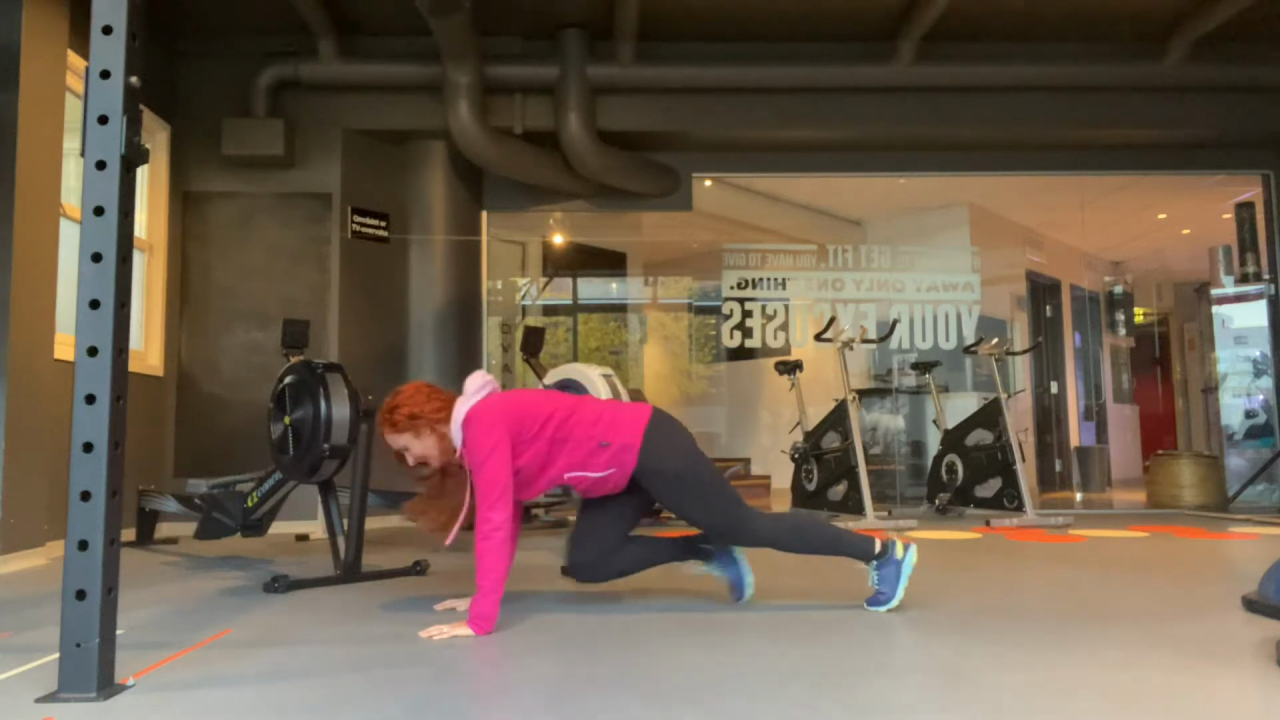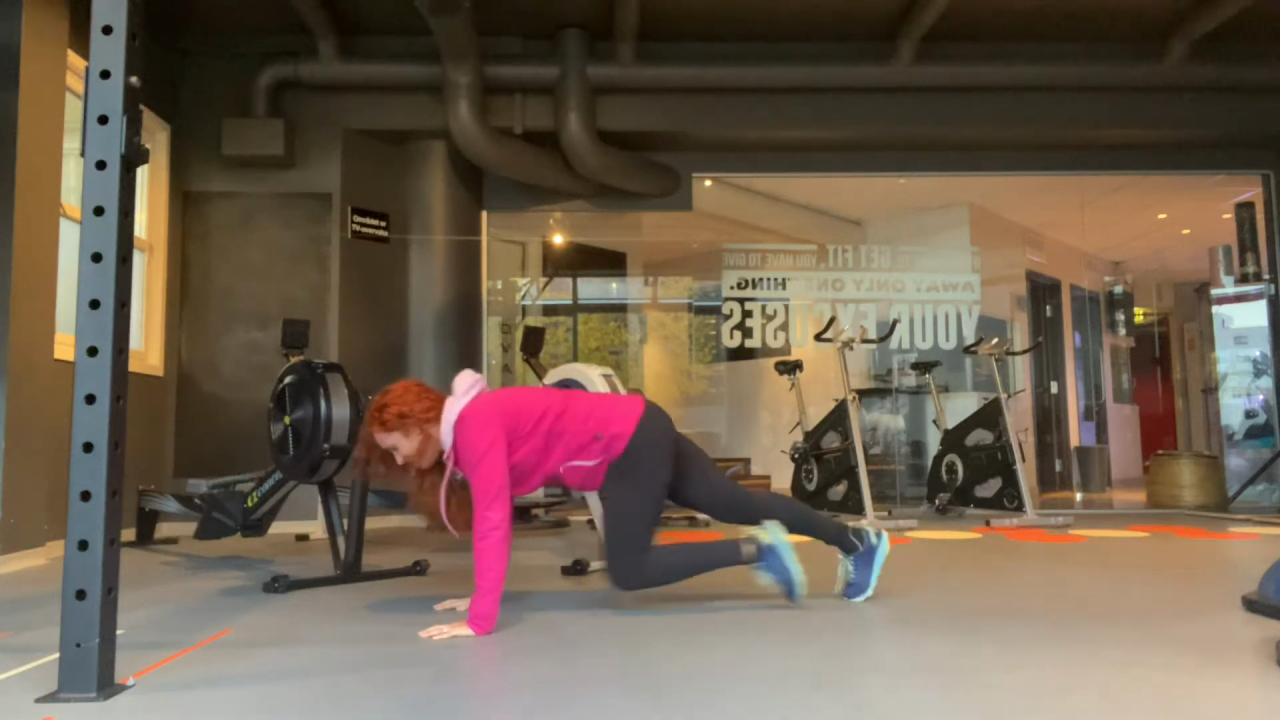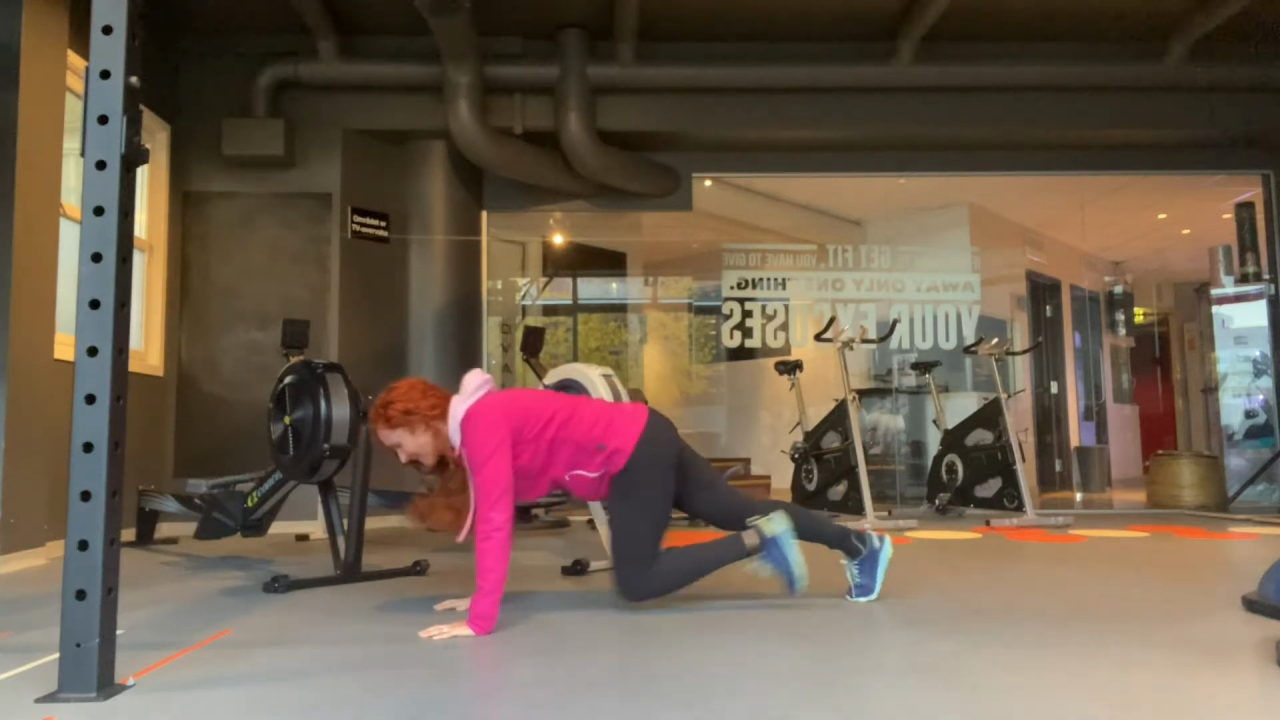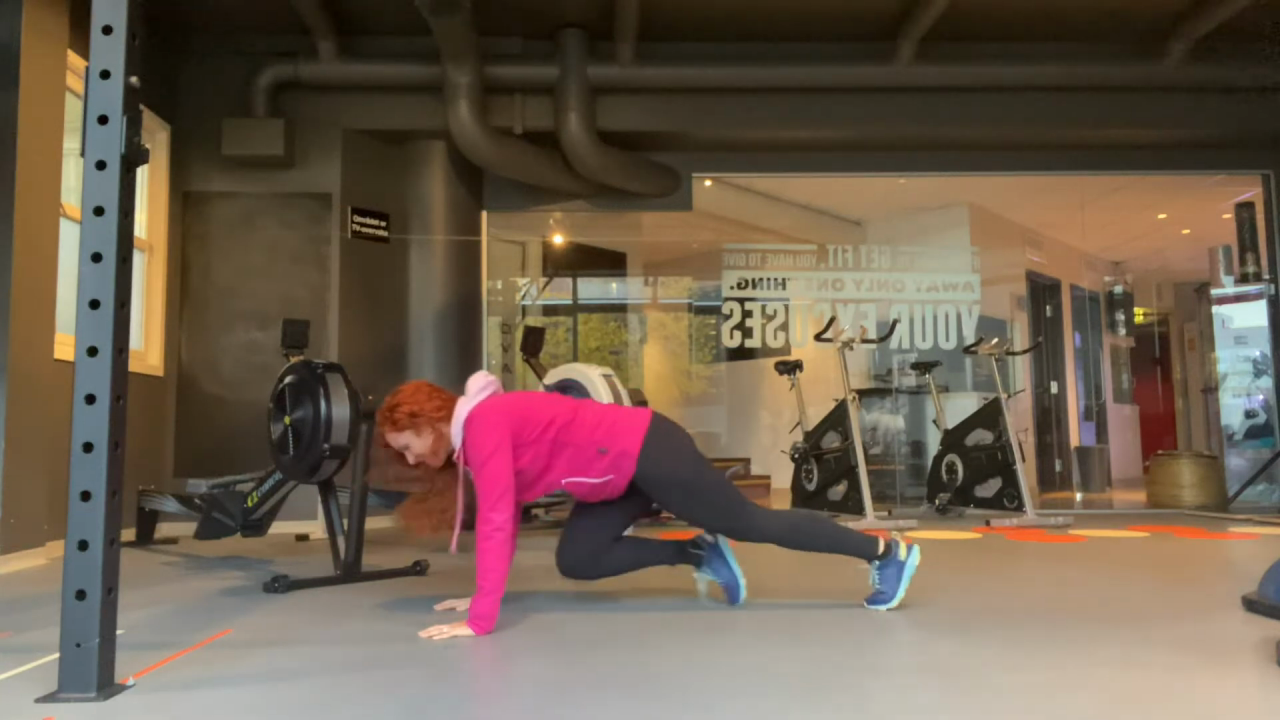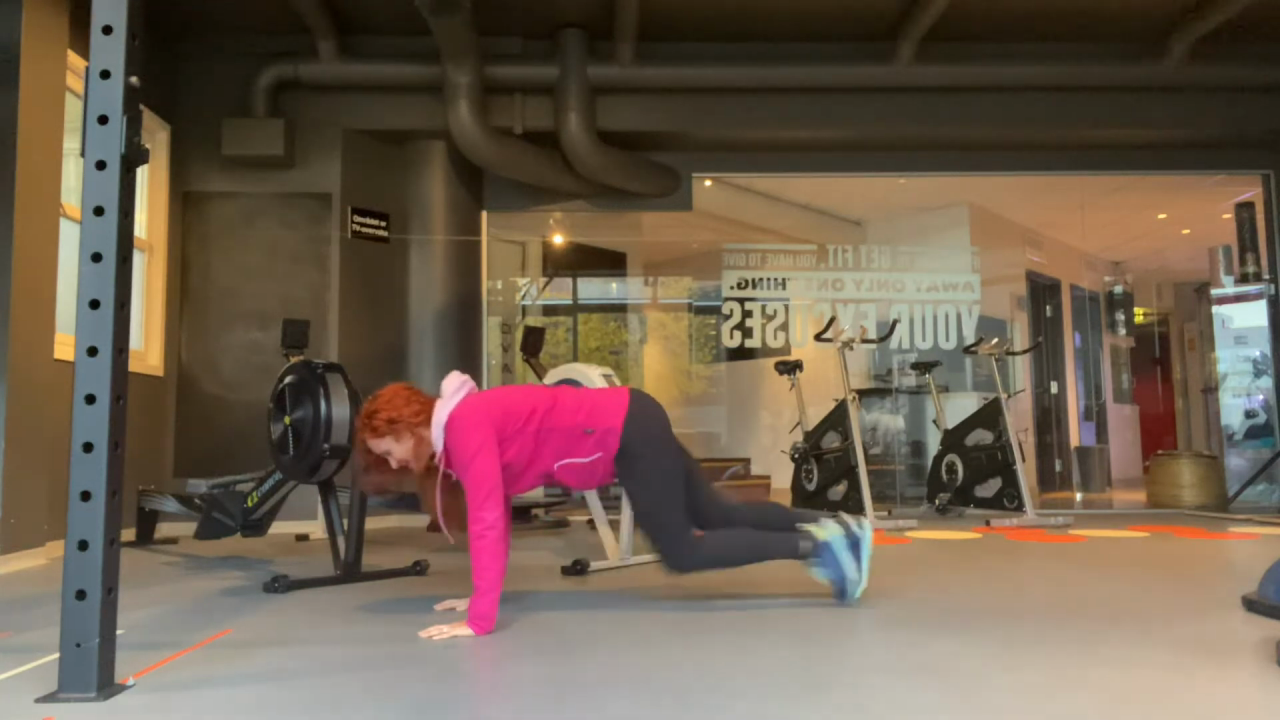
dt=0.3s
person 1, frame 1
left shoulder: (481, 426)
right shoulder: (486, 427)
left elbow: (496, 522)
right elbow: (505, 515)
left wrist: (482, 618)
right wrist: (484, 594)
left hip: (648, 449)
right hip: (630, 459)
left knee: (744, 525)
right knee: (585, 564)
left ankle: (886, 552)
right ankle: (710, 551)
person 1, frame 2
left shoulder: (475, 426)
right shoulder: (471, 427)
left elbow: (492, 521)
right elbow: (496, 514)
left wrist: (480, 619)
right wrist: (481, 593)
left hip: (636, 438)
right hip: (628, 437)
left knee: (628, 569)
right knee: (736, 503)
left ankle: (757, 549)
right ankle: (859, 542)
person 1, frame 3
left shoulder: (480, 424)
right shoulder: (472, 430)
left elbow: (496, 522)
right elbow: (497, 514)
left wrist: (480, 618)
right wrist: (484, 593)
left hip: (639, 449)
right hip: (639, 443)
left knee: (636, 583)
right knee: (738, 511)
left ankle: (759, 541)
right ankle: (863, 544)
person 1, frame 4
left shoulder: (482, 426)
right shoulder: (483, 430)
left elbow: (495, 523)
right elbow: (505, 516)
left wrist: (480, 619)
right wrist: (485, 593)
left hip: (647, 453)
right hip: (630, 459)
left knee: (750, 523)
right knee: (575, 560)
left ankle: (888, 552)
right ankle: (697, 554)
person 1, frame 5
left shoulder: (467, 425)
right shoulder: (459, 429)
left elbow: (489, 523)
right elbow: (493, 516)
left wrist: (480, 618)
right wrist: (480, 592)
left hip: (628, 423)
right hip: (623, 431)
left knee: (681, 552)
right knee: (714, 514)
left ankle: (815, 542)
right ankle: (838, 527)
